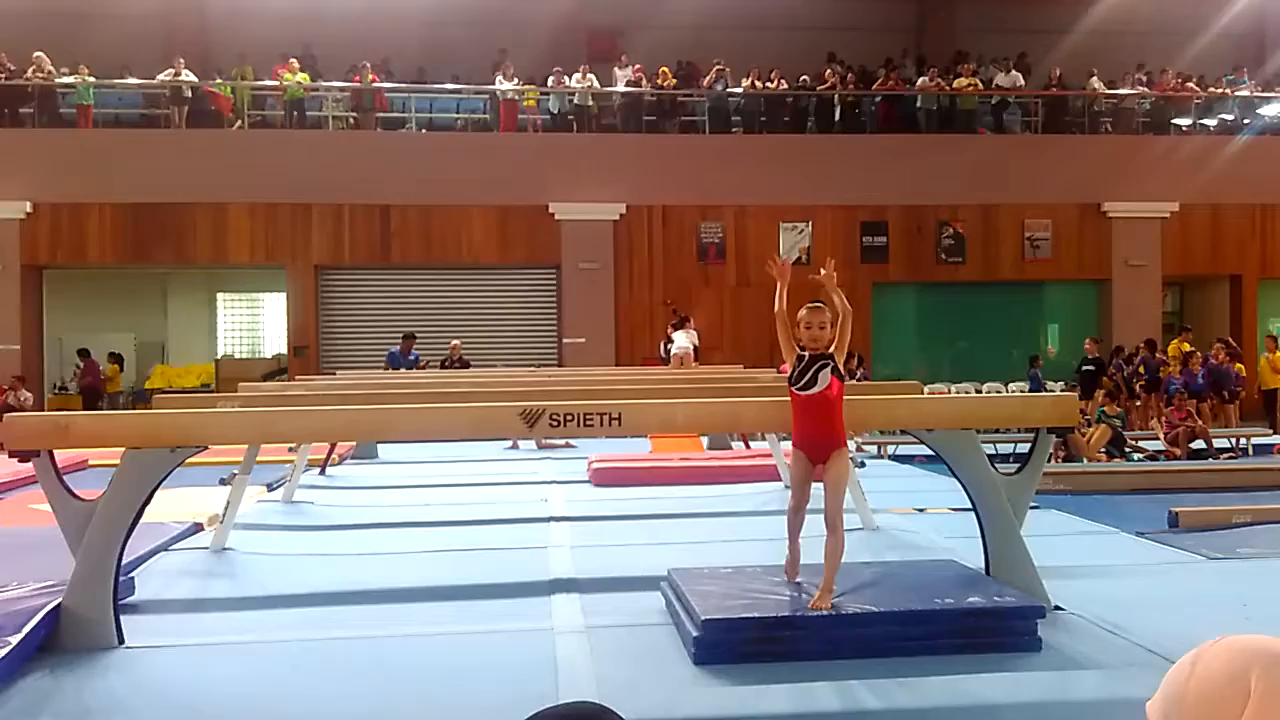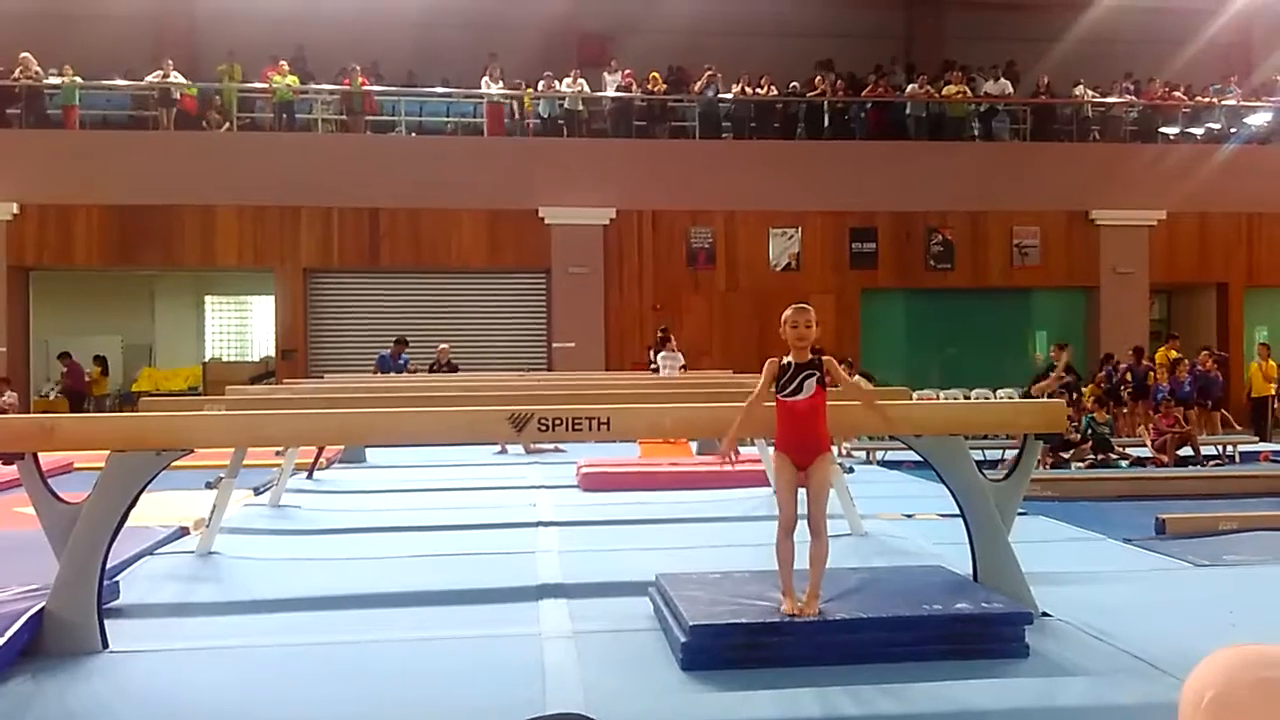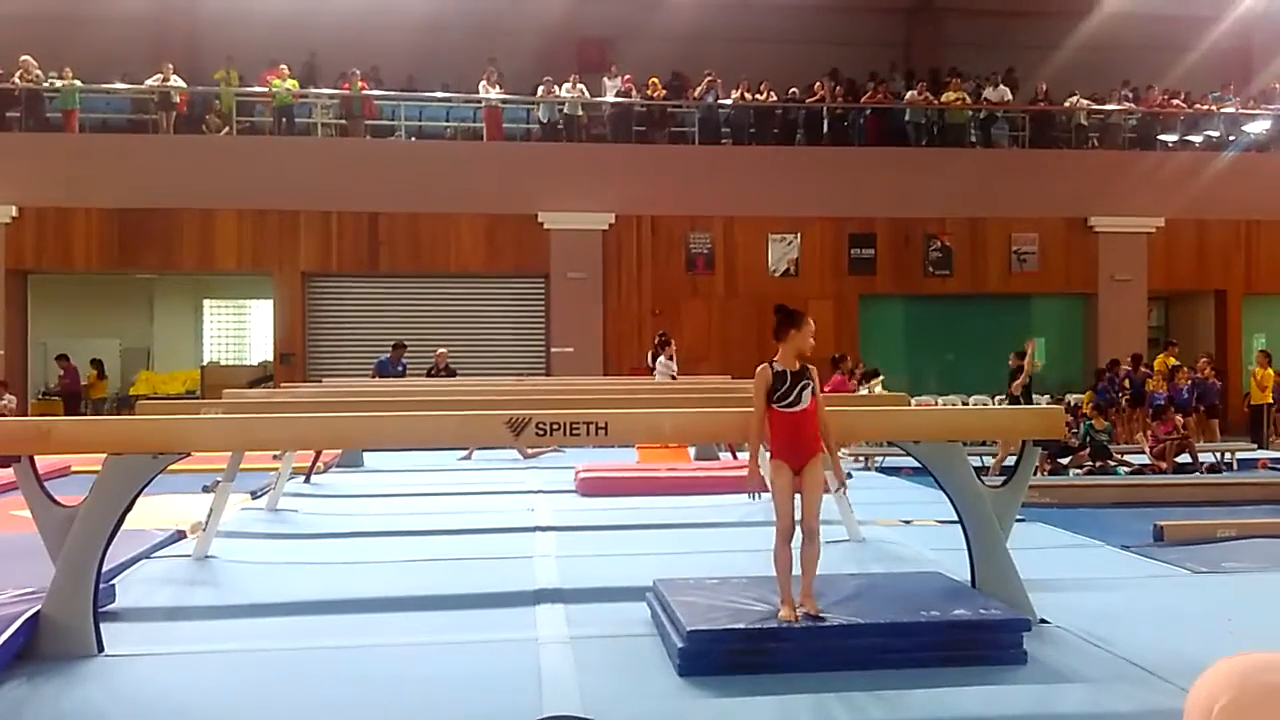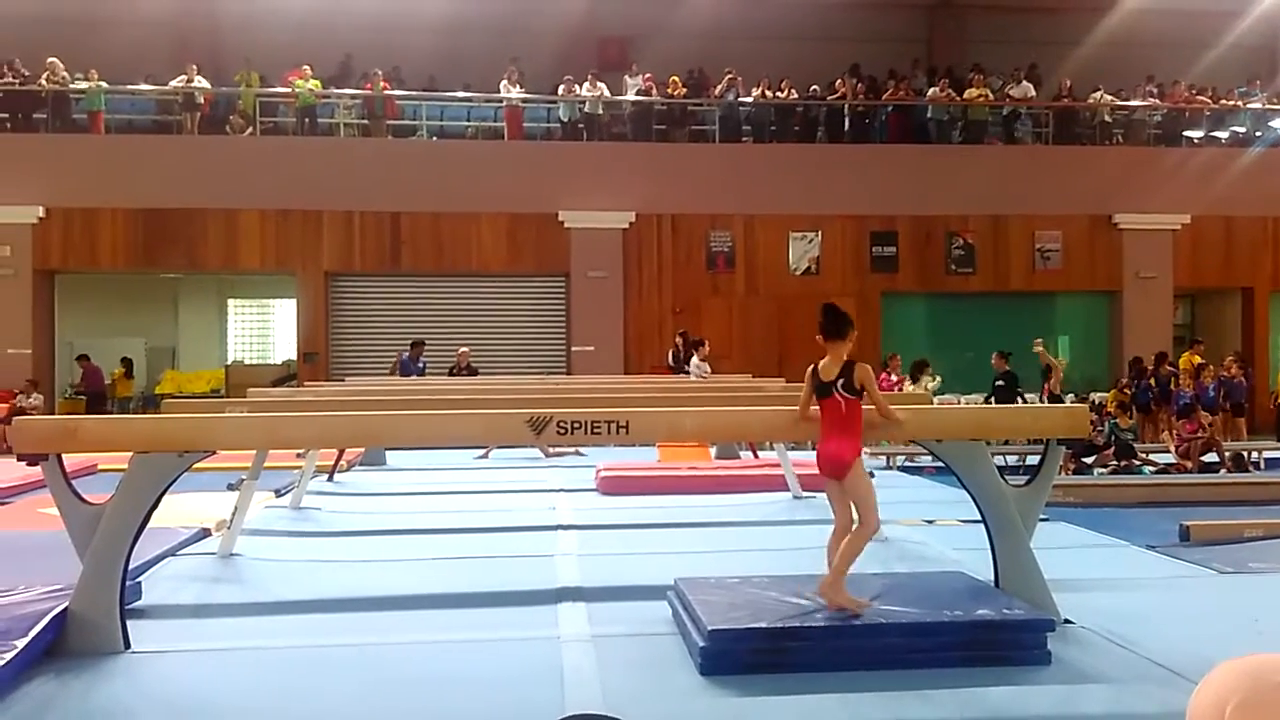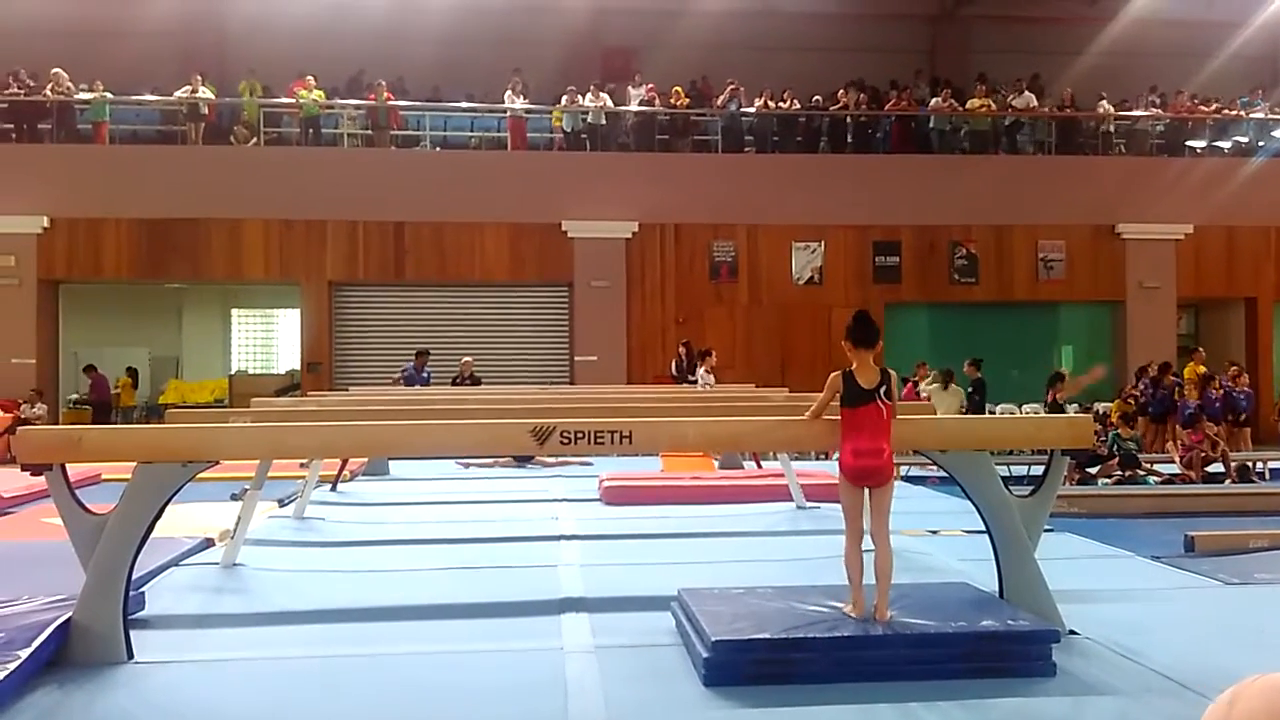
dt=0.7s
person 1, frame 1
left shoulder: (835, 358)
right shoulder: (793, 358)
left elbow: (847, 315)
right elbow: (779, 316)
left wrist: (831, 287)
right wrist: (782, 284)
left hip: (835, 448)
right hip: (802, 447)
left knee: (833, 516)
right knee: (797, 505)
left ankle: (826, 588)
right ankle: (793, 552)
person 1, frame 2
left shoulder: (825, 365)
right shoulder: (775, 366)
left elbow: (852, 388)
right elbow: (755, 399)
left wrist: (883, 412)
right wrist: (733, 434)
left hip: (820, 452)
right hip: (785, 452)
left knee: (817, 523)
right knee: (786, 522)
left ankle: (814, 594)
right ankle: (787, 593)
person 1, frame 3
left shoulder: (811, 373)
right shoulder: (766, 372)
left elbow: (821, 421)
right elbow: (758, 422)
left wrist: (835, 462)
right wrist: (753, 466)
left hip: (812, 456)
right hip: (781, 459)
left knee: (811, 526)
right knee: (785, 528)
left ankle: (807, 594)
right ankle: (786, 600)
person 1, frame 4
left shoulder: (813, 372)
right shoulder: (861, 371)
left elbow: (804, 412)
right elbow: (883, 411)
right wrist: (899, 418)
left hip: (826, 453)
right hip: (848, 455)
left knee: (843, 523)
right knee: (870, 523)
left ankle: (835, 591)
right ankle: (832, 582)
person 1, frame 5
left shoulder: (839, 379)
right shoulder: (890, 378)
left elbow: (815, 414)
left wrist: (812, 413)
left hip: (852, 465)
right hip: (882, 464)
left knee: (853, 535)
right knee: (881, 535)
left ankle: (858, 604)
right ankle: (882, 606)
